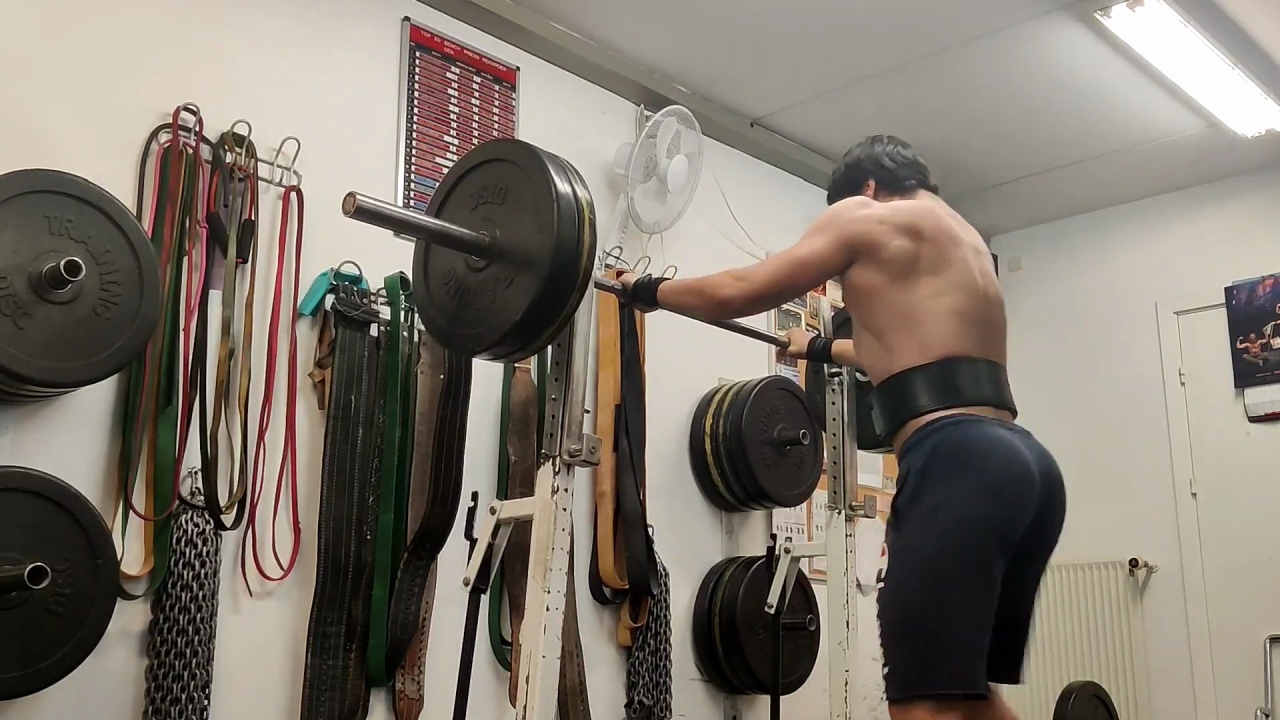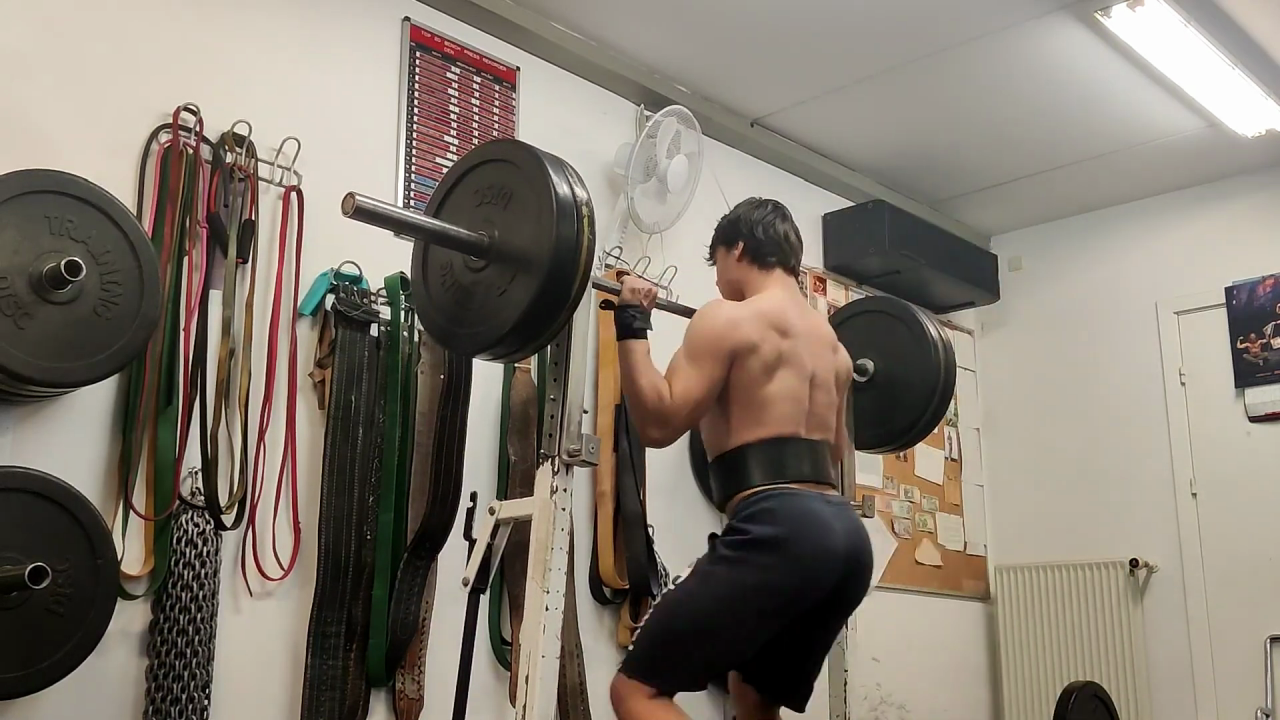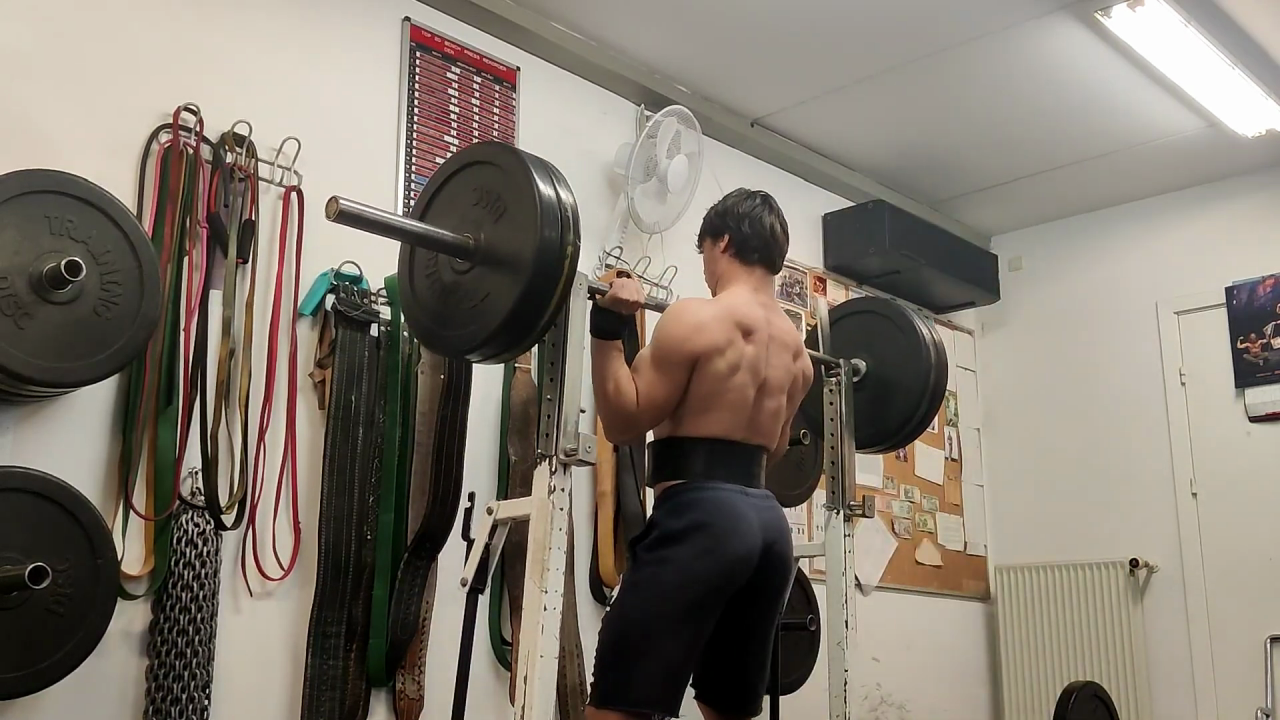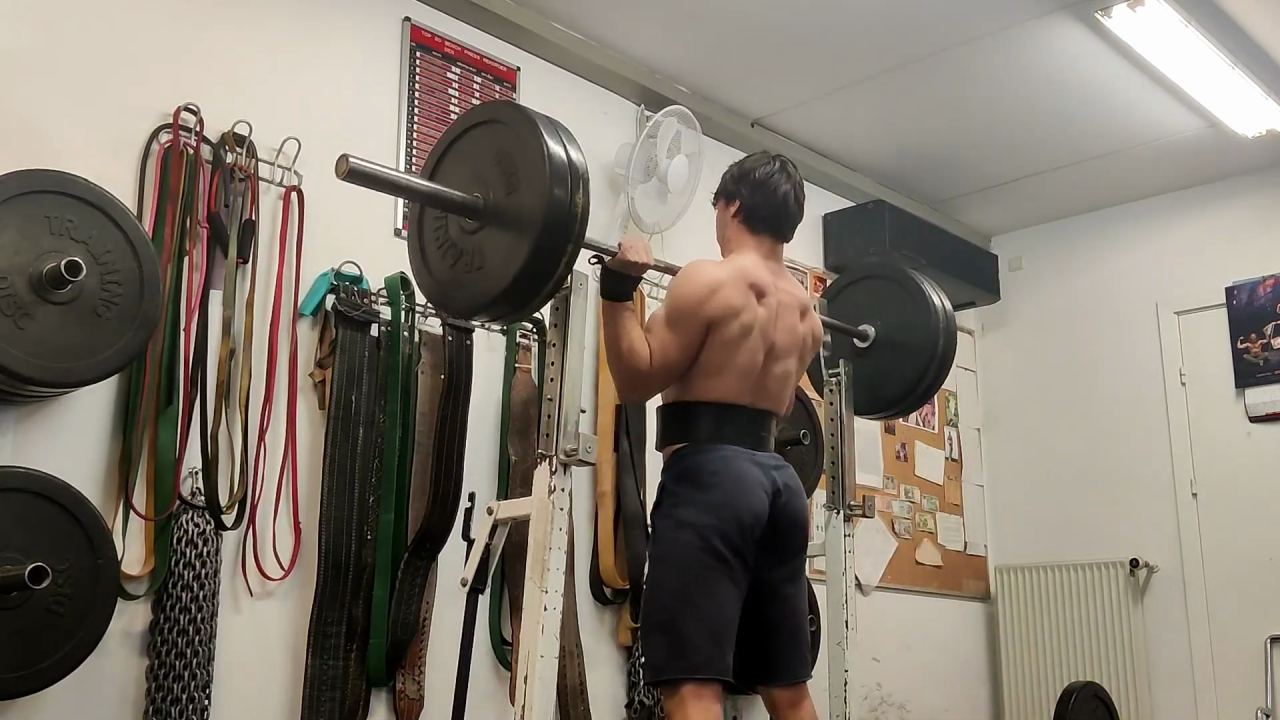
dt=0.5s
person 1, frame 1
left shoulder: (868, 217)
right shoulder: (965, 240)
left elbow: (740, 292)
left wrist: (650, 291)
right wrist: (824, 348)
left hip: (956, 465)
right hip: (1024, 463)
person 1, frame 2
left shoulder: (728, 319)
right shoulder: (827, 336)
left elbow: (657, 422)
left wrist: (631, 324)
left hip: (778, 530)
right hip: (843, 532)
person 1, frame 3
left shoulder: (695, 319)
right shoulder: (796, 347)
left elbow: (623, 421)
left wrist: (608, 327)
left hip: (699, 521)
right hip: (766, 524)
person 1, frame 4
left shoulder: (709, 279)
right shoulder: (805, 308)
left elbow: (636, 378)
left wrist: (617, 288)
left hip: (710, 479)
right hip: (777, 483)
